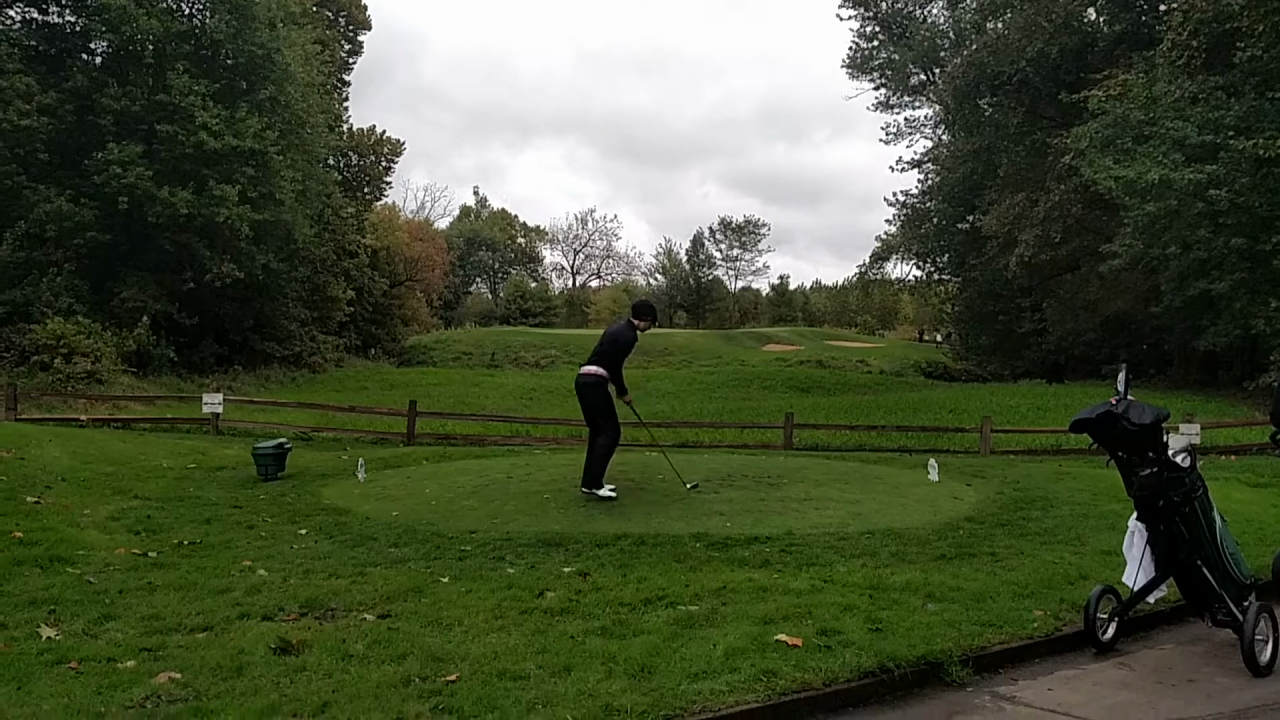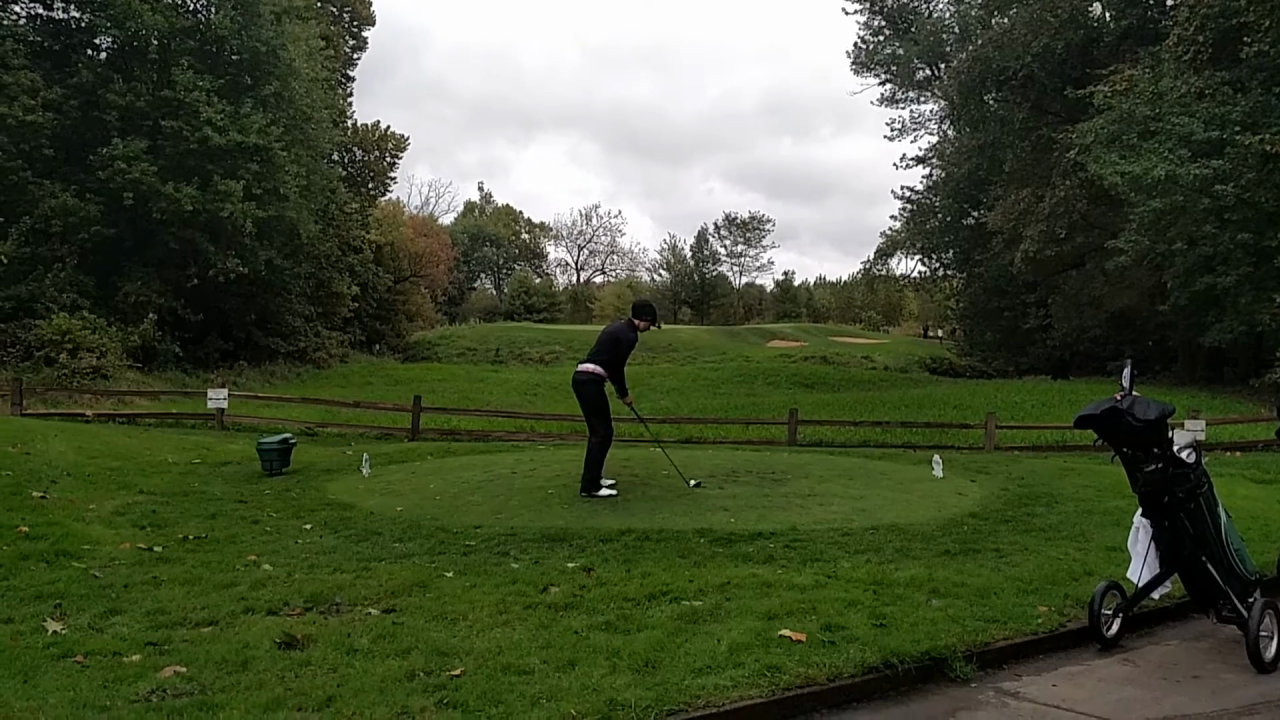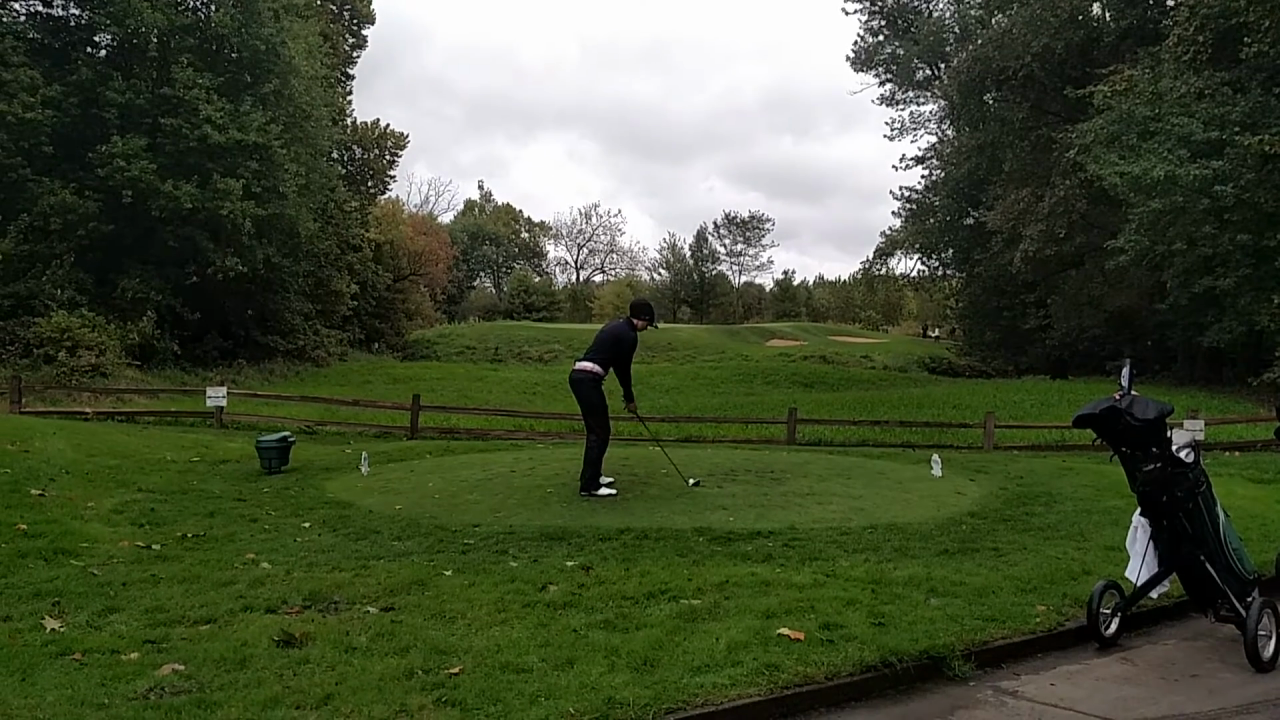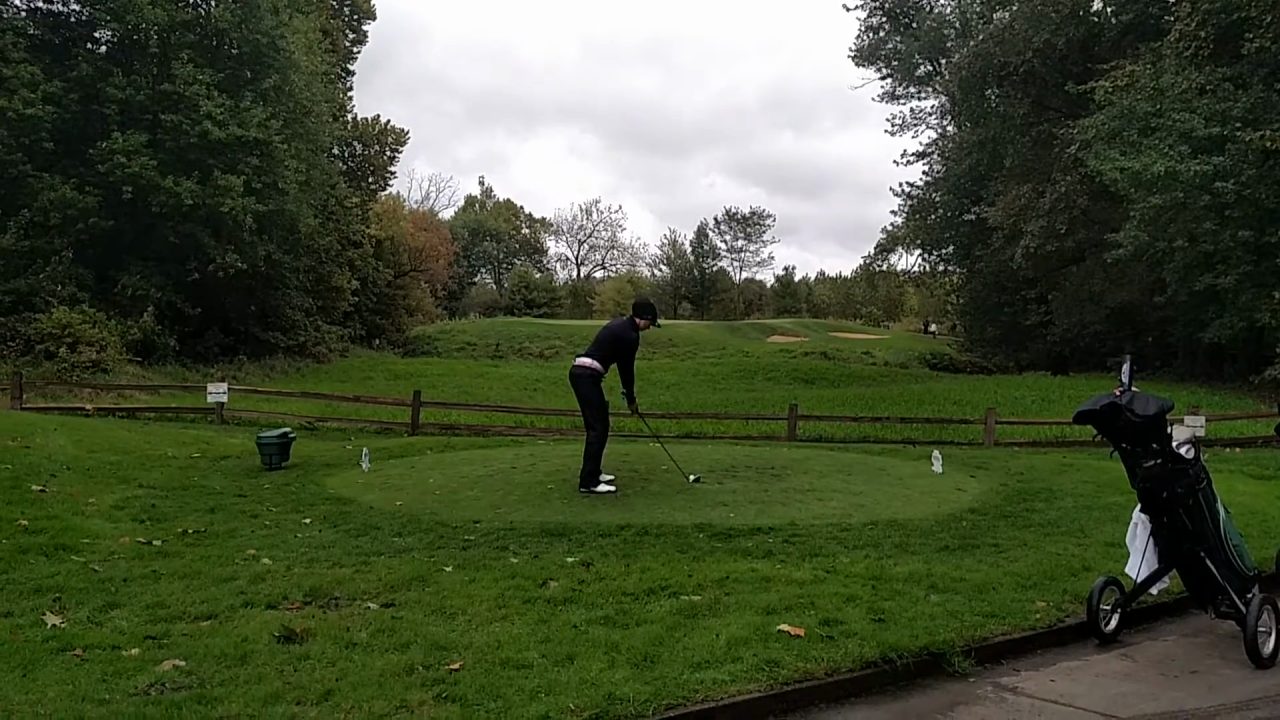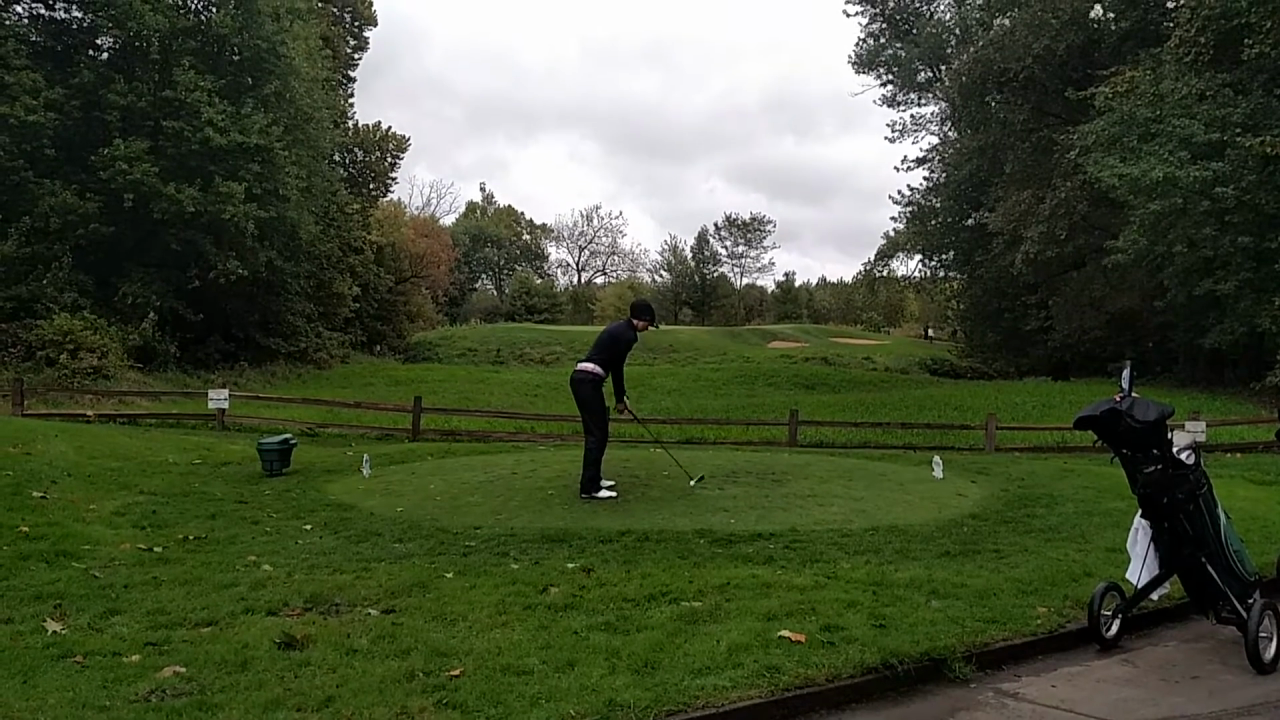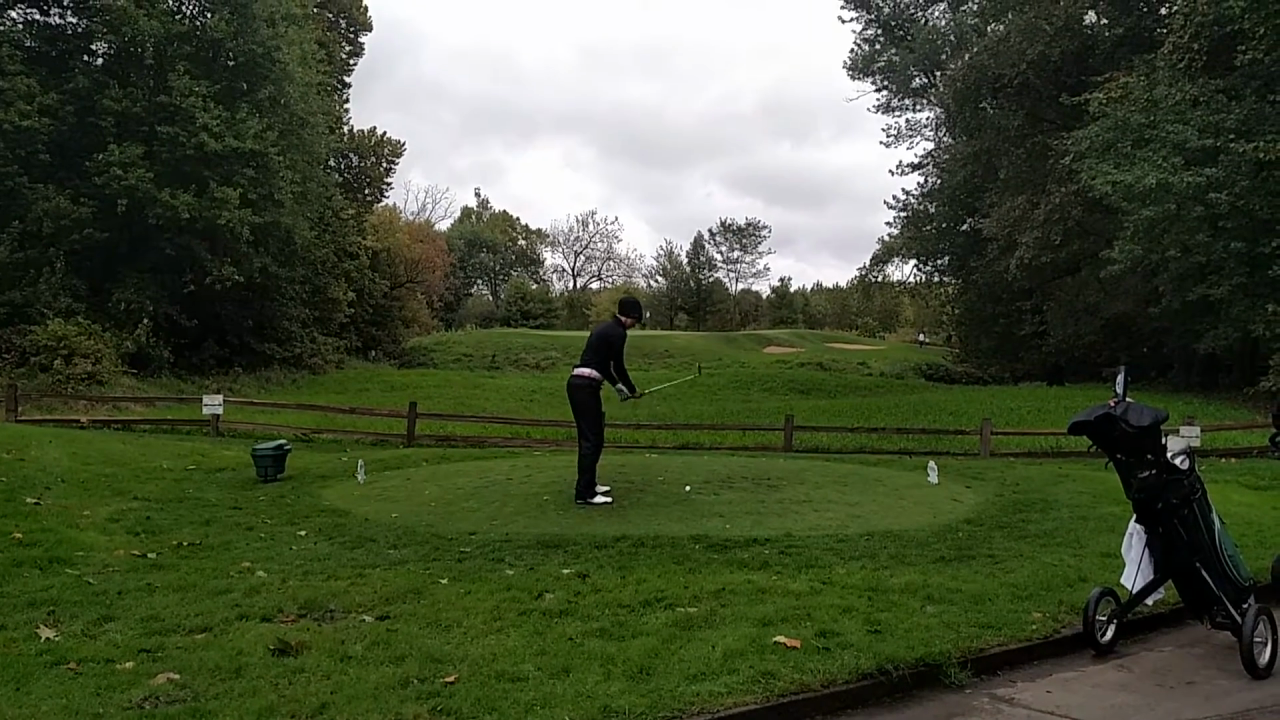
dt=0.5s
person 1, frame 1
left shoulder: (619, 327)
right shoulder: (628, 335)
right elbow: (615, 366)
left wrist: (619, 390)
right wrist: (623, 392)
left hip: (585, 379)
right hip: (594, 383)
left knee: (598, 431)
right knee: (610, 432)
left ankle: (592, 480)
right ankle: (591, 483)
person 1, frame 2
left shoulder: (618, 327)
right shoulder: (629, 335)
right elbow: (617, 367)
left wrist: (619, 390)
right wrist: (624, 393)
left hip: (582, 377)
right hip: (590, 380)
left knee: (599, 430)
right knee: (602, 432)
left ankle: (593, 477)
right ankle: (590, 486)
person 1, frame 3
left shoulder: (617, 325)
right shoulder: (629, 335)
right elbow: (624, 368)
left wrist: (626, 394)
right wrist: (630, 399)
left hip: (580, 376)
right hip: (588, 379)
left knee: (596, 429)
right knee: (600, 431)
left ankle: (591, 476)
right ankle: (590, 485)
person 1, frame 4
left shoulder: (620, 324)
right shoulder: (630, 335)
left elbow: (622, 364)
right elbow: (627, 368)
left wrist: (628, 393)
right wrist: (630, 399)
left hip: (580, 372)
right hip: (587, 375)
left knee: (597, 425)
right knee: (599, 427)
left ankle: (592, 472)
right ankle: (589, 481)
person 1, frame 5
left shoulder: (619, 328)
right shoulder: (627, 335)
right elbow: (616, 368)
left wrist: (621, 396)
right wrist: (620, 399)
left hip: (582, 377)
right hip: (588, 380)
left knee: (595, 431)
right knee: (598, 433)
left ankle: (592, 479)
right ankle: (589, 487)
person 1, frame 6
left shoulder: (605, 327)
right shoulder: (617, 332)
right elbow: (618, 366)
left wrist: (617, 385)
right wrist: (632, 390)
left hip: (578, 383)
right hip: (586, 386)
left knee: (590, 436)
right knee: (592, 438)
left ankle: (588, 484)
right ankle: (584, 493)
